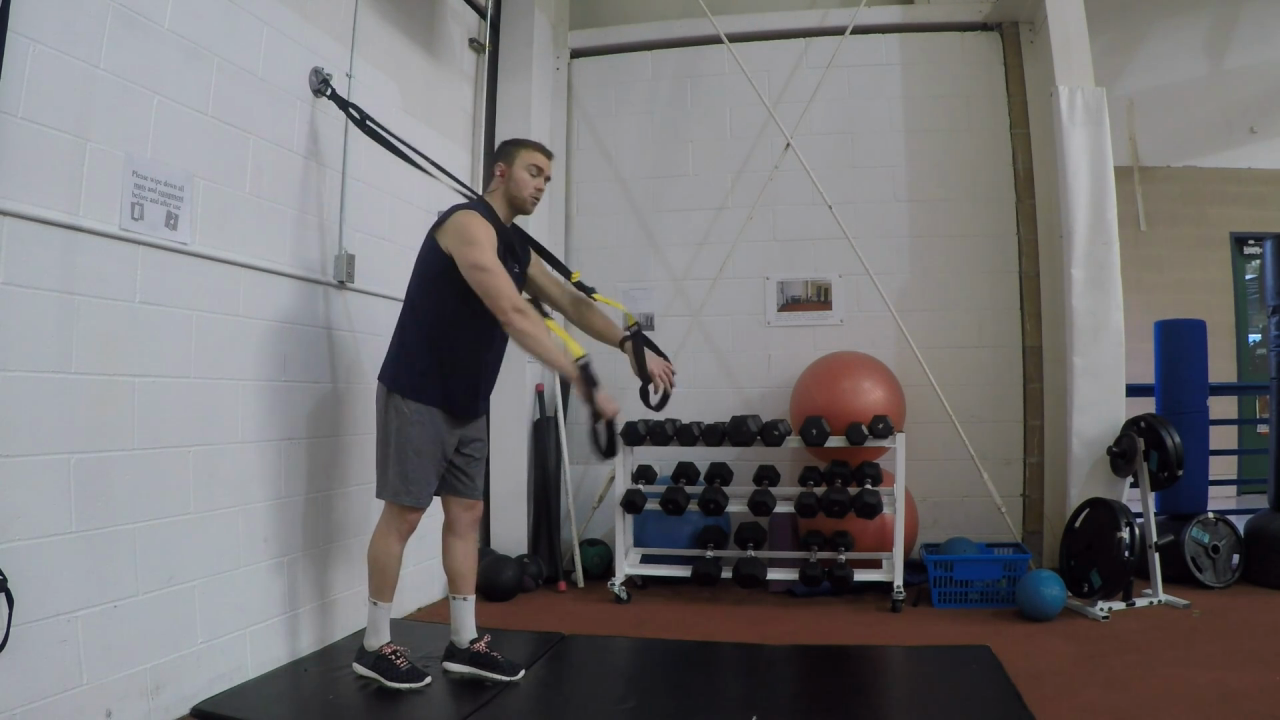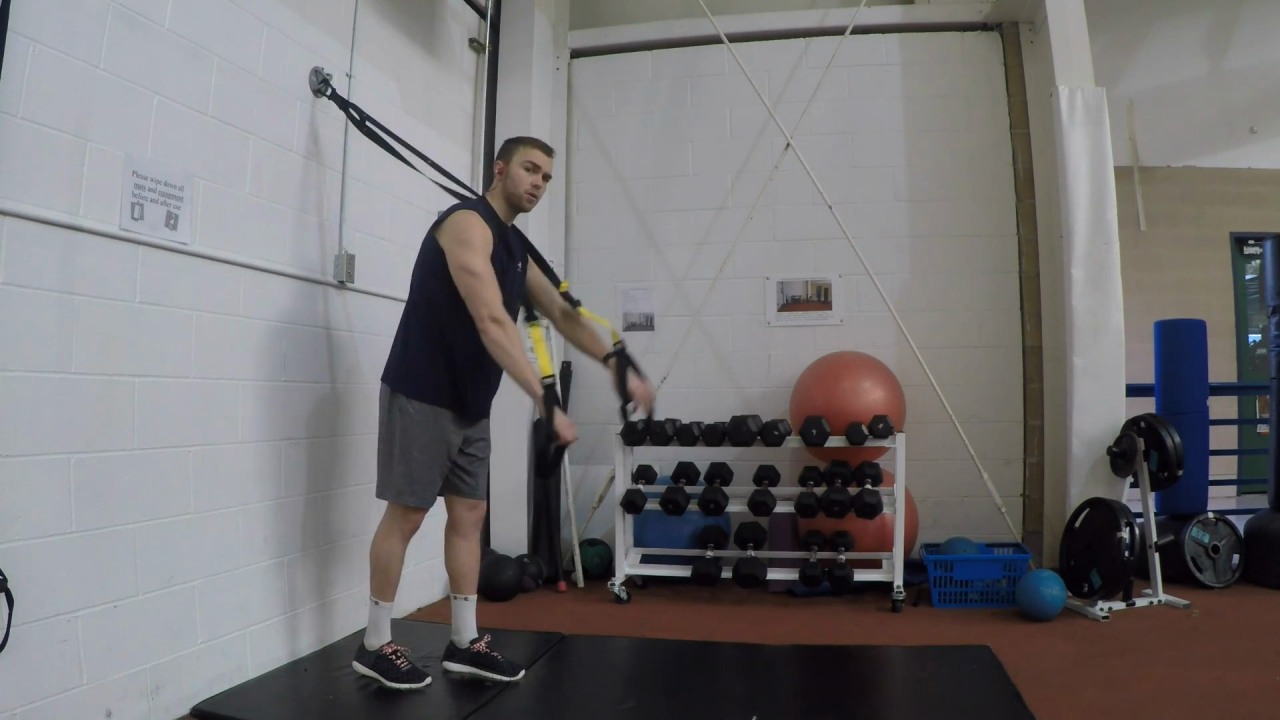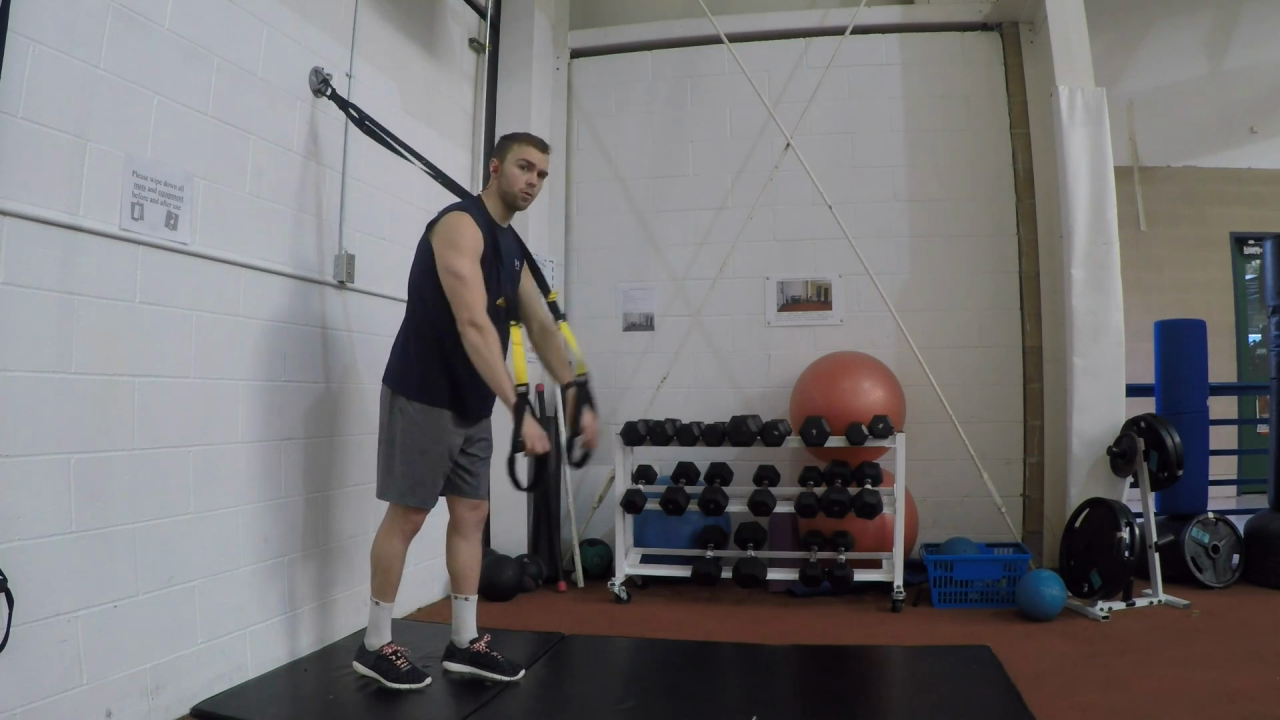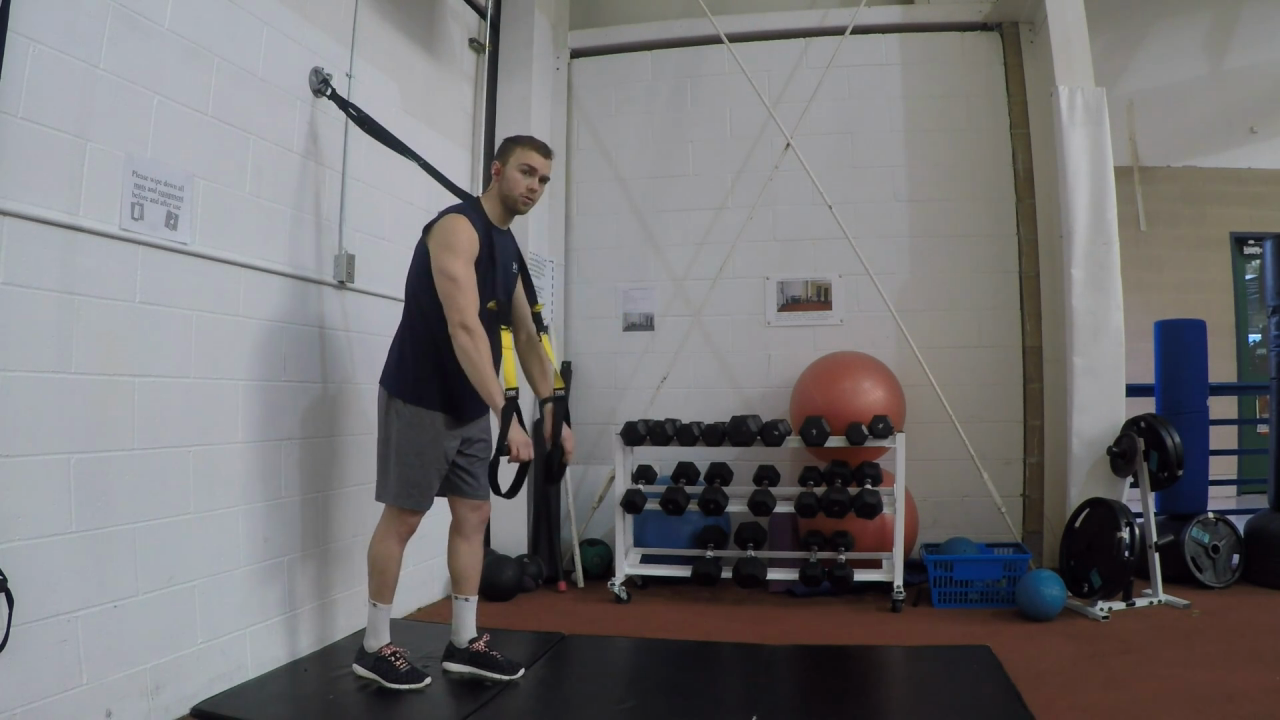
dt=0.2s
person 1, frame 1
left shoulder: (516, 246)
right shoulder: (468, 224)
left elbow: (572, 303)
right elbow: (515, 316)
left wrist: (633, 347)
right wrist: (583, 381)
left hip: (466, 400)
right hip: (417, 393)
left knee: (467, 513)
right knee: (403, 513)
left ankle: (463, 641)
right ankle: (375, 644)
person 1, frame 2
left shoulder: (515, 246)
right shoulder: (466, 224)
left elbow: (563, 315)
right elbow: (493, 322)
left wrist: (618, 366)
right wrist: (546, 401)
left hip: (468, 401)
right hip: (421, 394)
left knee: (469, 514)
right knee: (405, 513)
left ankle: (464, 641)
right ankle: (375, 644)
person 1, frame 3
left shoulder: (511, 246)
right shoulder: (459, 225)
left elbow: (542, 329)
right elbow: (474, 325)
left wrist: (577, 398)
right wrist: (520, 410)
left hip: (470, 402)
right hip: (422, 396)
left knee: (472, 514)
right knee: (407, 514)
left ankle: (465, 641)
right ankle: (376, 644)
person 1, frame 4
left shoulder: (508, 246)
right shoulder: (457, 228)
left elbow: (527, 337)
right elbow: (464, 328)
left wrist: (553, 410)
right wrist: (507, 414)
left hip: (467, 404)
right hip: (420, 397)
left knee: (474, 514)
right knee: (403, 516)
left ankle: (464, 642)
right ankle: (375, 645)
